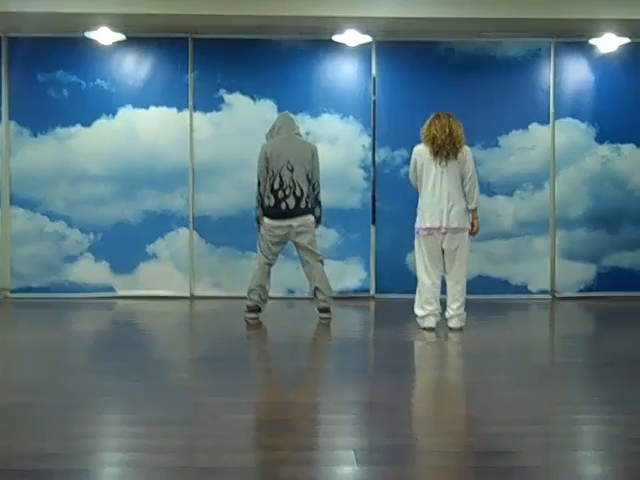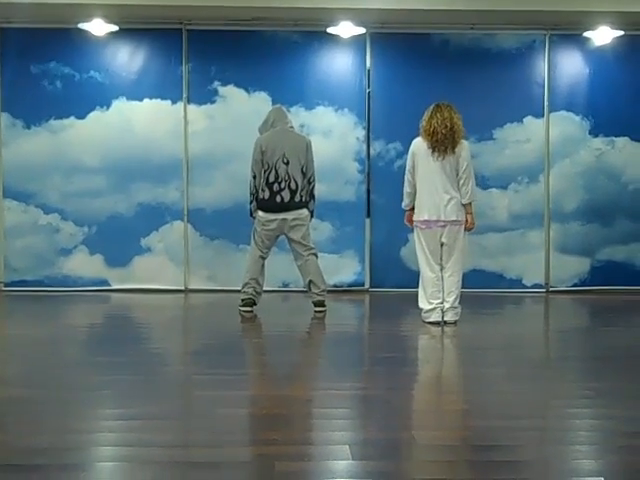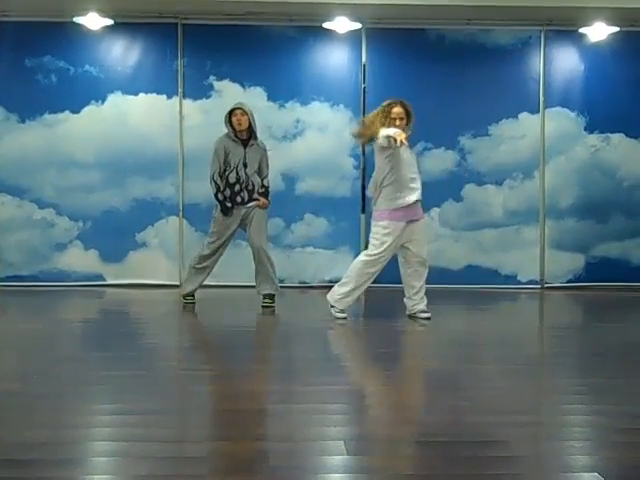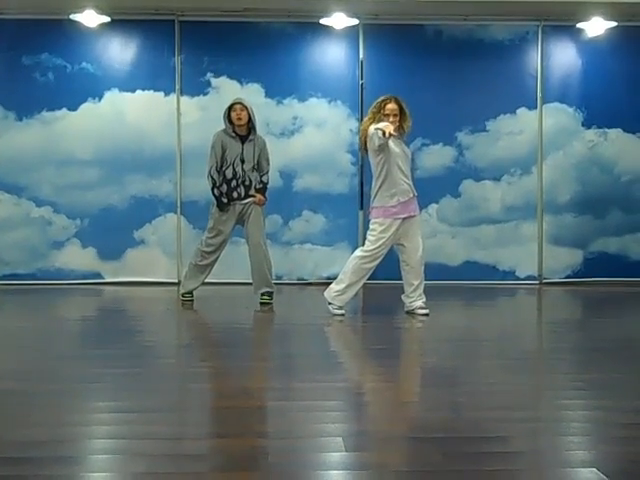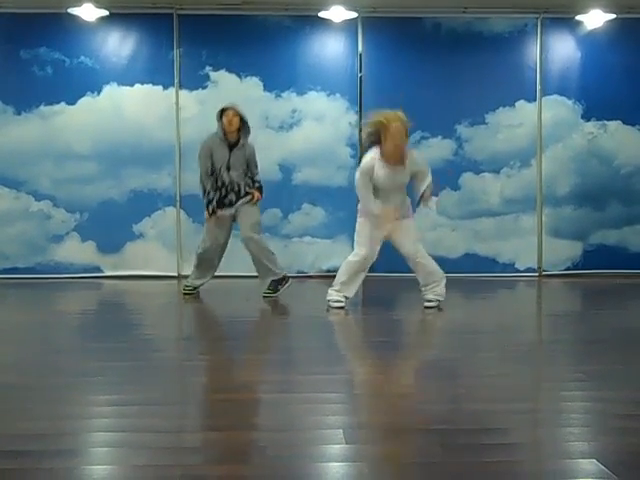
dt=1s
person 1, frame 1
left shoulder: (419, 152)
right shoulder: (463, 152)
left elbow: (414, 182)
right elbow: (470, 186)
right wrist: (474, 216)
left hip: (428, 220)
right hip: (456, 220)
left knee: (428, 272)
right knee: (456, 272)
left ankle: (428, 317)
right ankle: (455, 318)
person 1, frame 2
left shoulder: (417, 145)
right shoulder: (461, 146)
left elbow: (410, 180)
right elbow: (466, 181)
left wrist: (408, 208)
right wrist: (469, 211)
left hip: (425, 213)
right hip: (453, 214)
left knee: (429, 265)
right knee: (452, 265)
left ankle: (432, 311)
right ankle: (450, 312)
person 1, frame 3
left shoulder: (400, 142)
right shoulder: (385, 140)
right elbow: (385, 136)
right wrist: (395, 134)
left hip: (413, 209)
right hip: (391, 212)
left knee: (417, 259)
right knee: (373, 257)
left ankle: (416, 304)
right ankle: (338, 299)
person 1, frame 4
left shoulder: (398, 139)
right shoulder: (376, 137)
right elbow: (376, 133)
right wrist: (383, 128)
left hip: (409, 205)
right hip: (386, 209)
left knee: (414, 256)
right knee: (368, 254)
left ankle: (414, 301)
right ankle: (335, 296)
person 1, frame 5
left shoulder: (410, 158)
right shoulder: (370, 160)
left elbow: (424, 175)
right elbow: (364, 194)
left wrist: (425, 191)
right wrist: (381, 212)
left hip: (400, 215)
right hip: (371, 214)
left knee: (415, 253)
right knee: (362, 254)
left ankle: (434, 289)
right ankle: (337, 292)
person 2, frame 1
left shoulder: (268, 147)
right shoulder: (309, 148)
left elbow: (261, 183)
right elbow: (315, 184)
left wrist: (260, 212)
right wrist: (317, 214)
left hip: (274, 217)
right hip: (302, 217)
left knee: (264, 262)
right knee: (313, 261)
left ankle: (254, 306)
right ankle: (324, 306)
person 2, frame 2
left shoulder: (262, 141)
right shoulder: (304, 141)
left elbow: (255, 178)
right elbow: (310, 178)
left wrist: (253, 207)
right wrist: (310, 207)
left hip: (268, 210)
right hip: (297, 210)
left knee: (257, 254)
right knee: (306, 254)
left ankle: (248, 298)
right ankle: (319, 299)
person 2, frame 3
left shoulder: (259, 146)
right shoulder: (223, 143)
left elbow: (264, 174)
right elbow: (215, 175)
left wrist: (265, 195)
right wrist: (224, 203)
left hip: (254, 205)
right hip: (229, 206)
left knee: (260, 246)
right knee: (212, 248)
left ankle: (268, 291)
right ankle: (189, 288)
person 2, frame 4
left shoulder: (258, 141)
right shoulder: (221, 138)
left elbow: (264, 170)
right elbow: (213, 169)
left wrist: (262, 192)
right wrist: (219, 198)
left hip: (251, 201)
right hip: (226, 201)
left knee: (258, 244)
right knee: (211, 244)
left ankle: (265, 289)
right ankle: (188, 286)
person 2, frame 5
left shoulder: (247, 147)
right shoulder: (209, 144)
right elbow: (205, 176)
left wrist: (257, 189)
right wrist: (211, 205)
left hip: (244, 200)
right hip: (219, 203)
left knee: (250, 237)
right knee: (212, 244)
left ankle: (276, 277)
right ankle: (194, 281)
